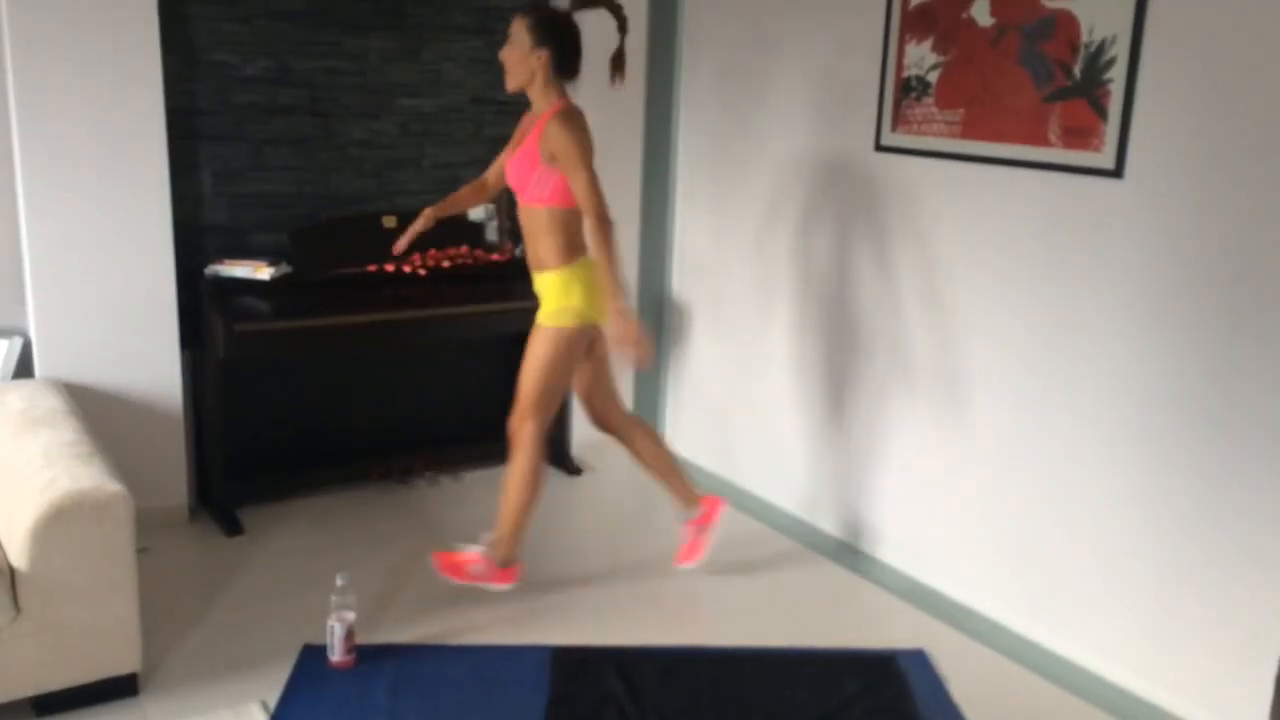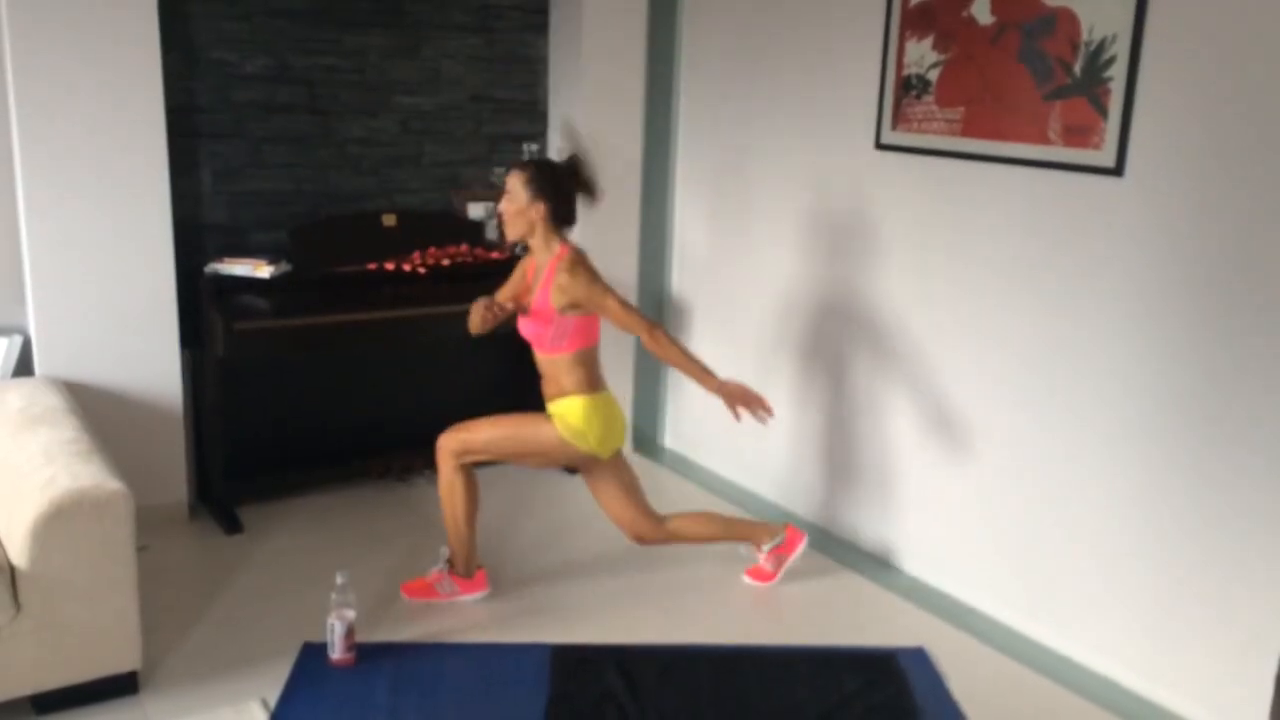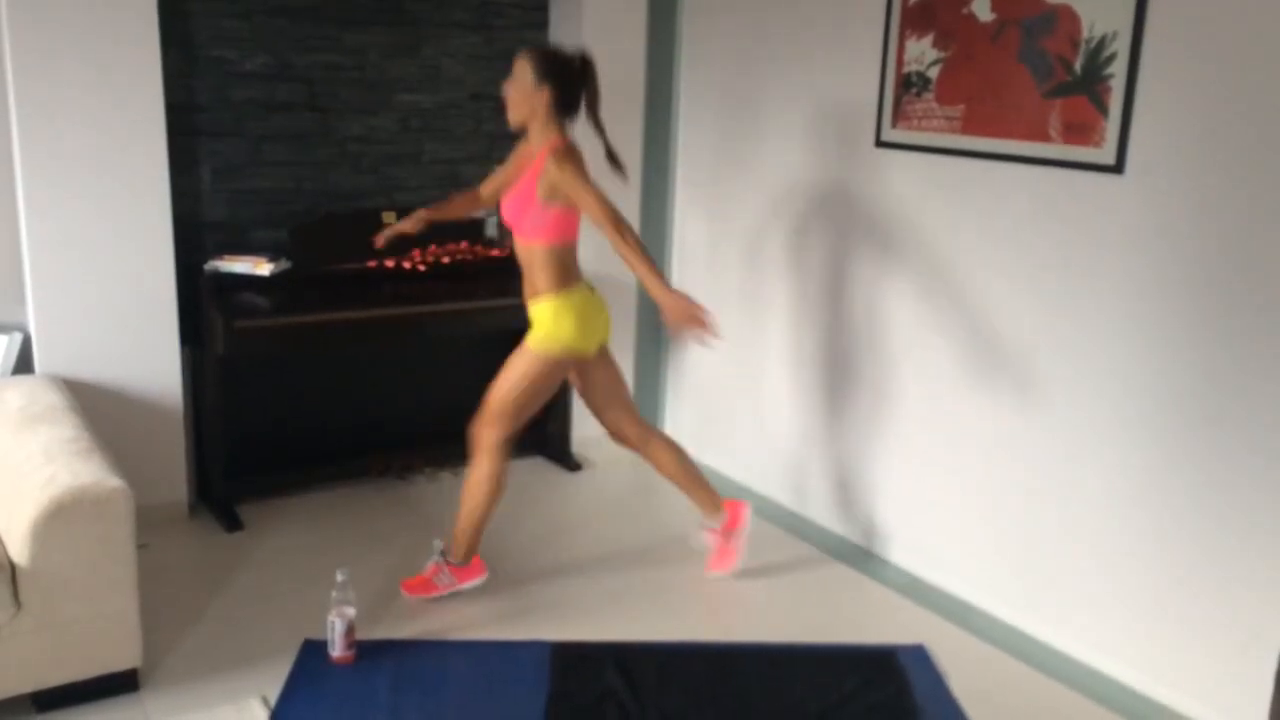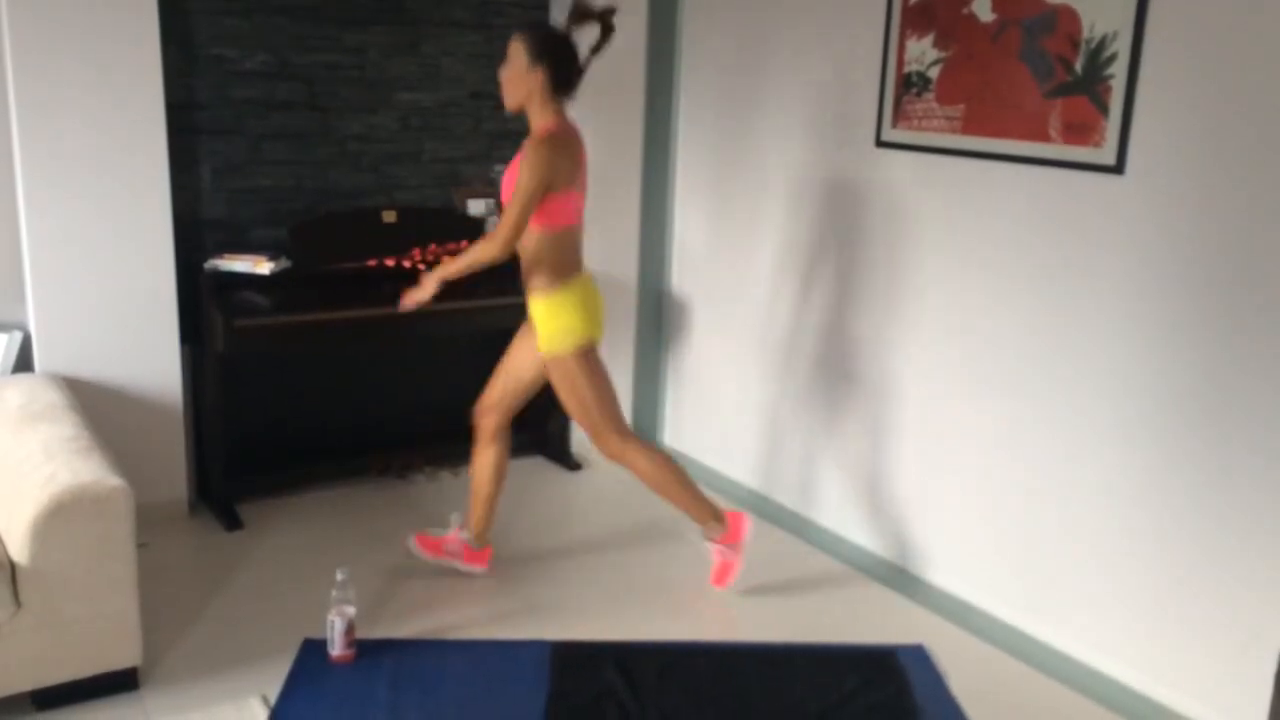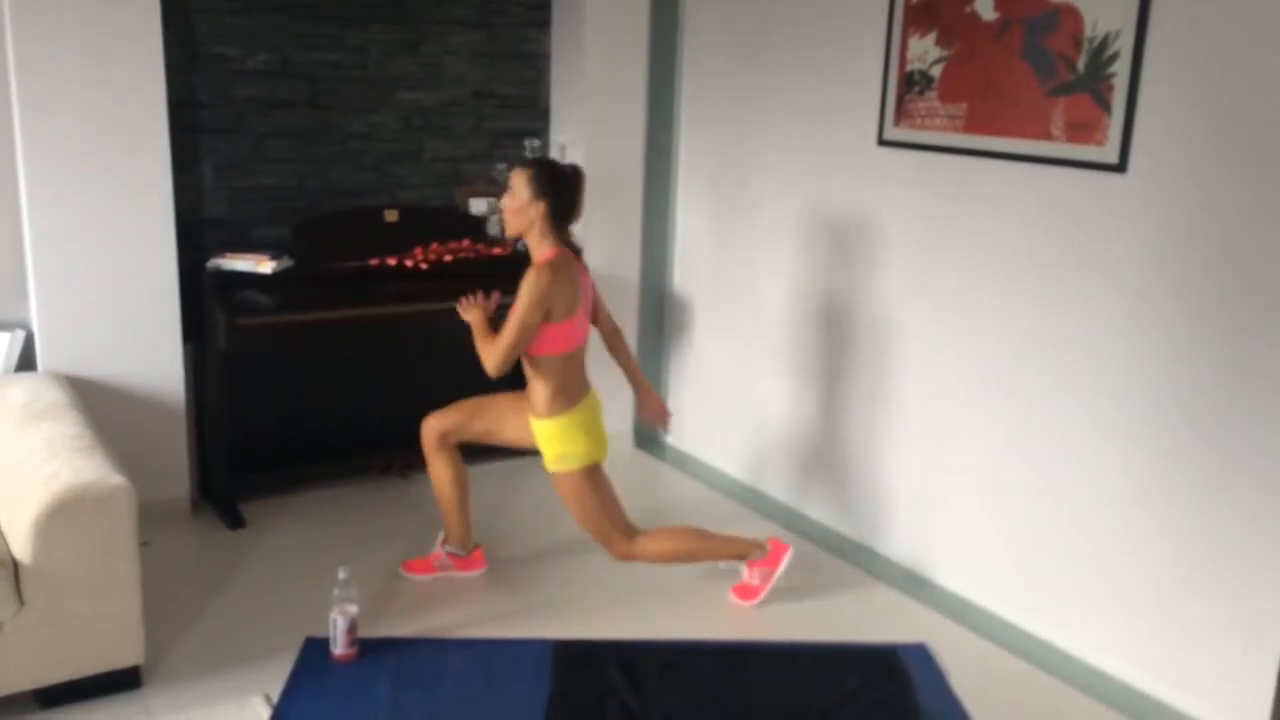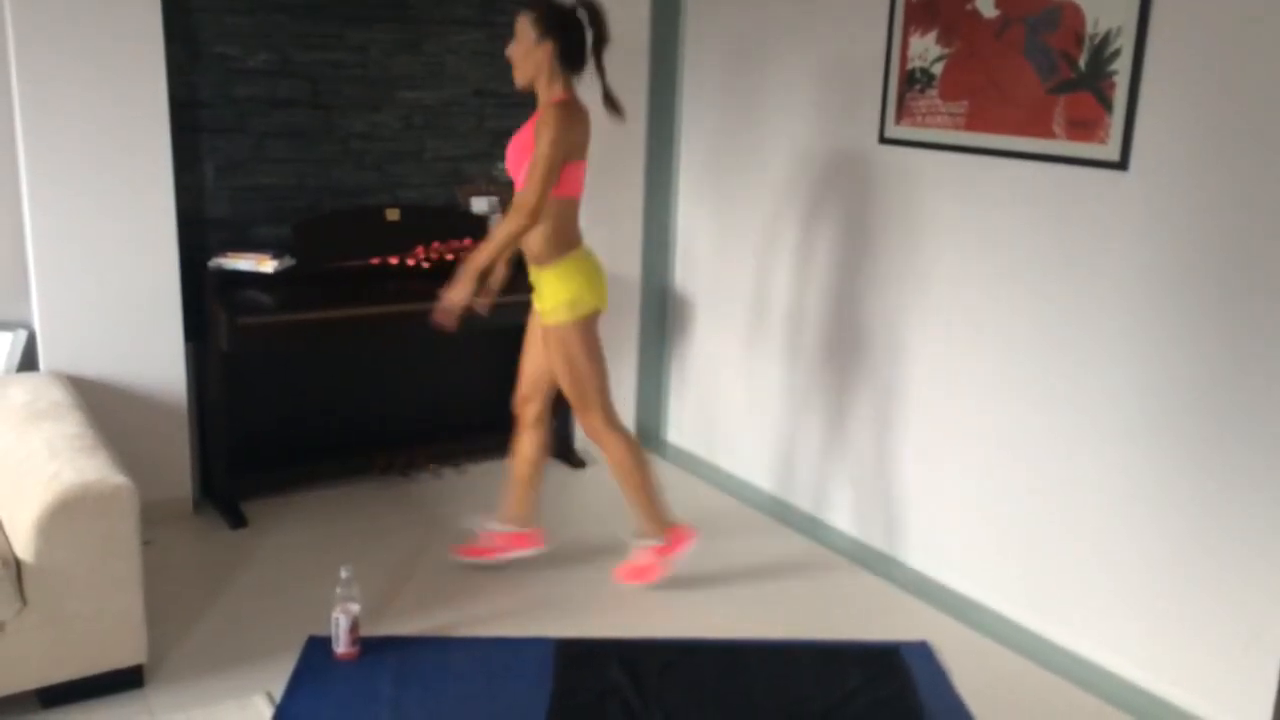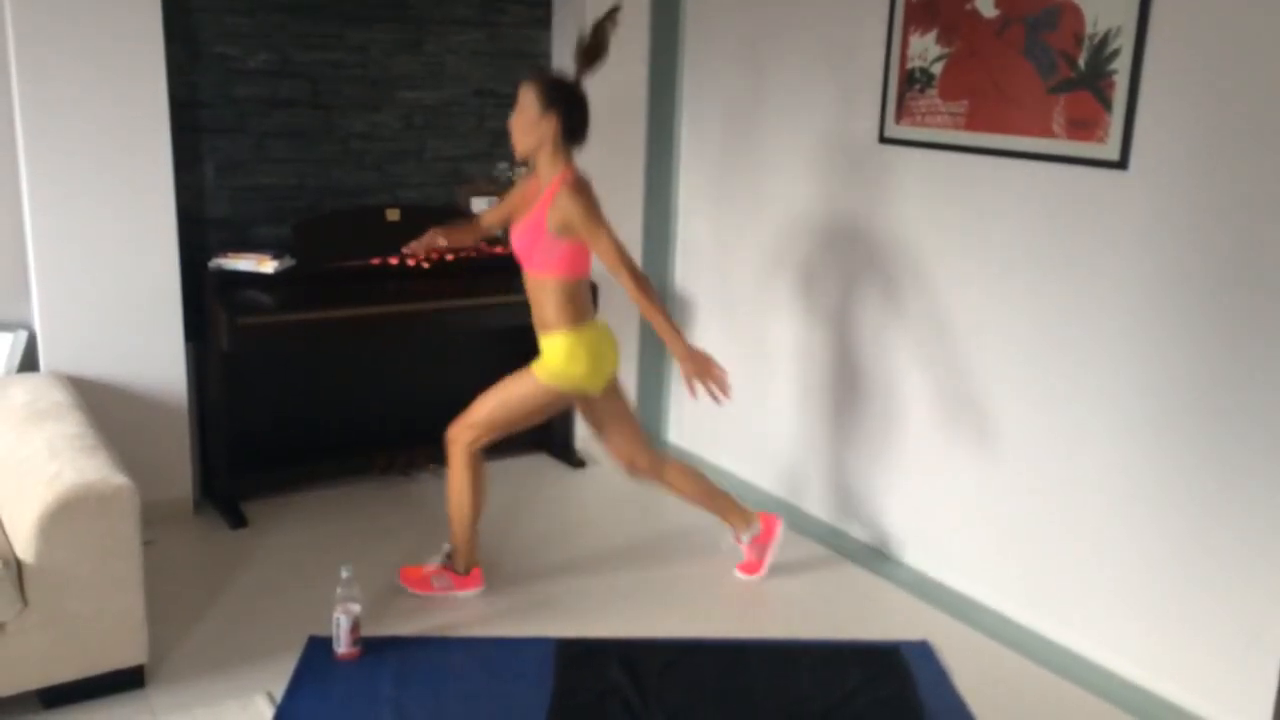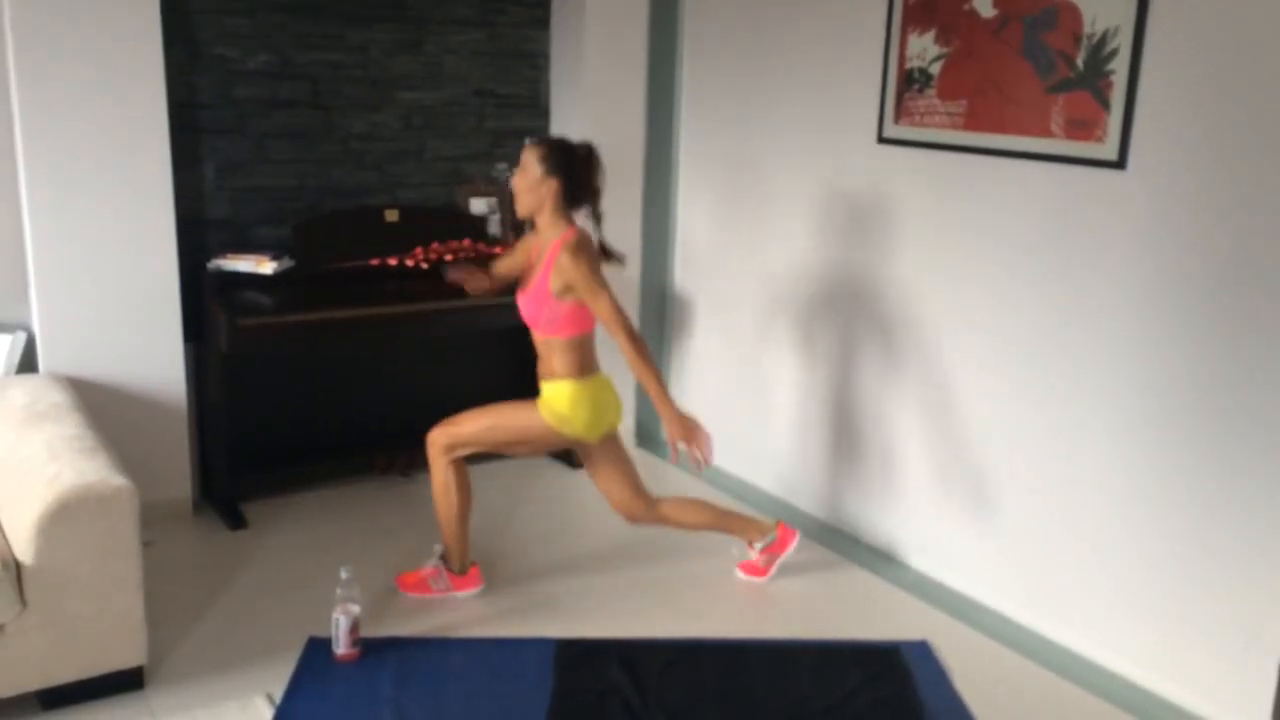
dt=0.3s
person 1, frame 1
left shoulder: (561, 123)
right shoulder: (536, 121)
left elbow: (595, 213)
right elbow: (487, 183)
left wrist: (613, 303)
right wrist: (430, 214)
left hip: (572, 291)
right hip: (559, 289)
left knee: (526, 423)
right knee: (605, 413)
left ankle: (499, 559)
right ankle: (695, 508)
person 1, frame 2
left shoulder: (570, 271)
right shoulder: (534, 262)
left elbow: (646, 331)
right elbow: (484, 325)
left wrist: (717, 385)
right wrist: (485, 309)
left hip: (581, 419)
right hip: (582, 417)
left knee: (451, 447)
right knee: (647, 528)
left ankle: (462, 573)
right ankle: (775, 538)
person 1, frame 3
left shoulder: (555, 159)
right shoulder: (531, 151)
left elbow: (613, 224)
right elbow: (479, 197)
left wrist: (664, 293)
right wrist: (426, 215)
left hip: (564, 322)
right hip: (568, 317)
left knee: (487, 434)
right knee: (630, 429)
left ankle: (458, 561)
right ankle: (721, 514)
person 1, frame 4
left shoulder: (545, 148)
right shoulder: (559, 137)
left elbow: (502, 243)
left wrist: (437, 277)
left hip: (563, 308)
right hip: (552, 305)
left knee: (614, 443)
right knee: (488, 415)
left ankle: (721, 529)
right ankle: (472, 543)
person 1, frame 5
left shoulder: (545, 278)
right shoulder: (564, 264)
left elbow: (496, 362)
right elbow: (608, 328)
left wrist: (477, 318)
right wrist: (641, 387)
left hip: (564, 429)
right hip: (548, 410)
left knee: (623, 544)
right knee: (435, 431)
left ankle: (761, 554)
right ankle: (460, 550)
person 1, frame 6
left shoulder: (560, 116)
right shoulder: (553, 112)
left elbow: (528, 209)
left wrist: (468, 271)
right wrist: (498, 264)
left hip: (565, 285)
right hip: (553, 280)
left knee: (597, 420)
right knee: (530, 407)
left ankle: (659, 533)
right ankle: (516, 525)
person 1, frame 7
left shoulder: (568, 190)
right shoulder: (535, 186)
left elbow: (627, 273)
right elbow: (485, 226)
left wrist: (682, 348)
right wrist: (448, 236)
left hip: (573, 355)
right hip: (573, 354)
left knee: (463, 439)
right knee: (642, 462)
left ankle: (458, 569)
right ankle: (753, 528)
person 1, frame 8
left shoulder: (572, 252)
right shoulder: (539, 240)
left elbow: (625, 335)
right elbow: (493, 278)
left wrist: (672, 412)
right wrist: (475, 277)
left hip: (572, 404)
right hip: (580, 400)
left knee: (441, 443)
right knee: (641, 509)
left ankle: (456, 568)
right ankle: (766, 534)
